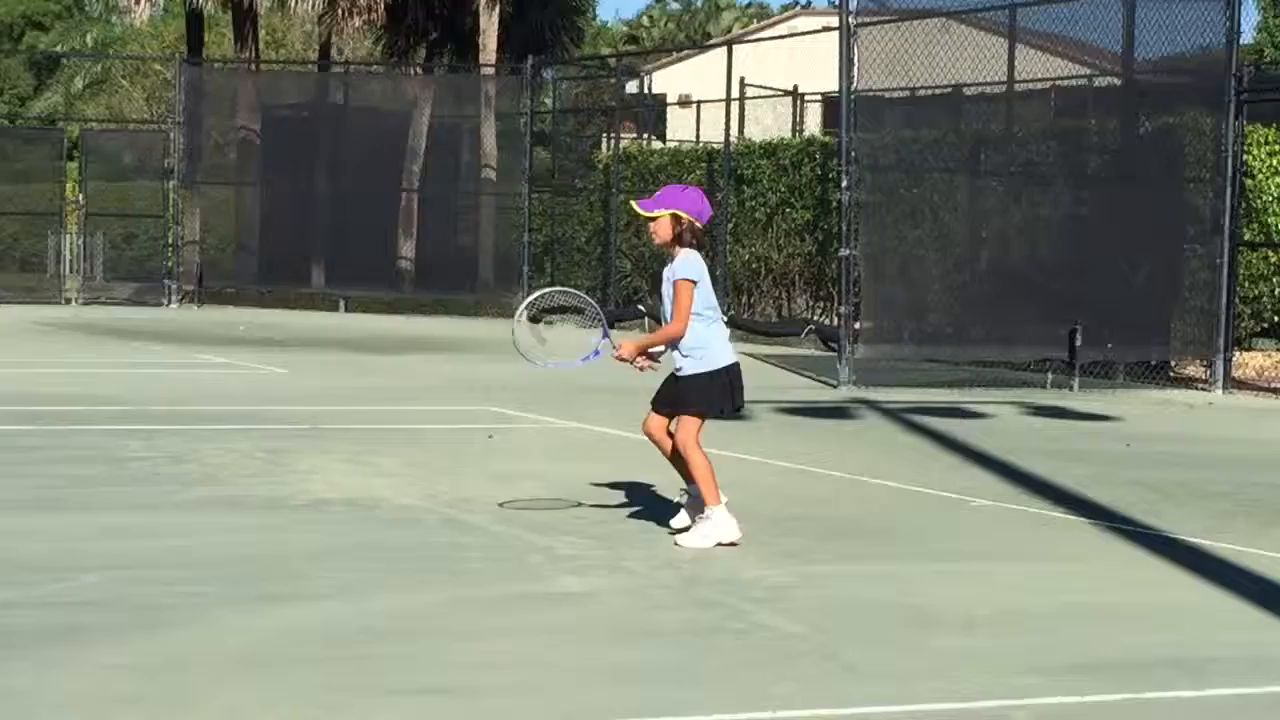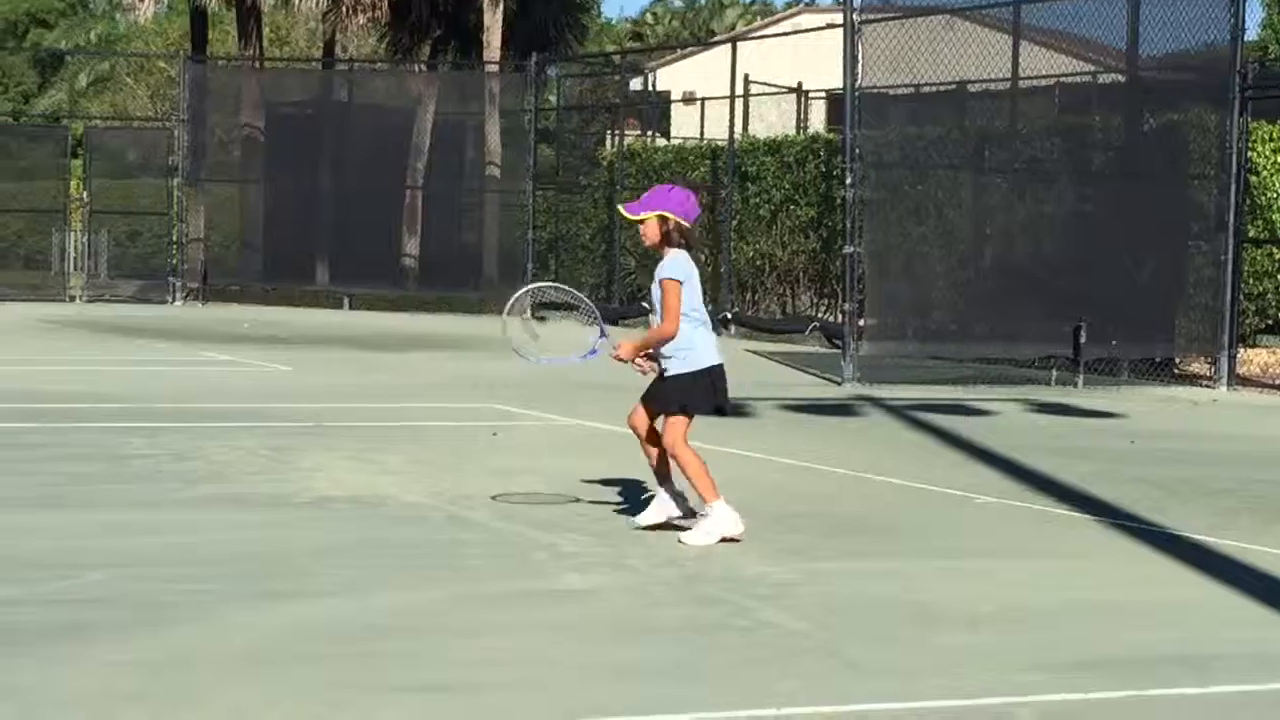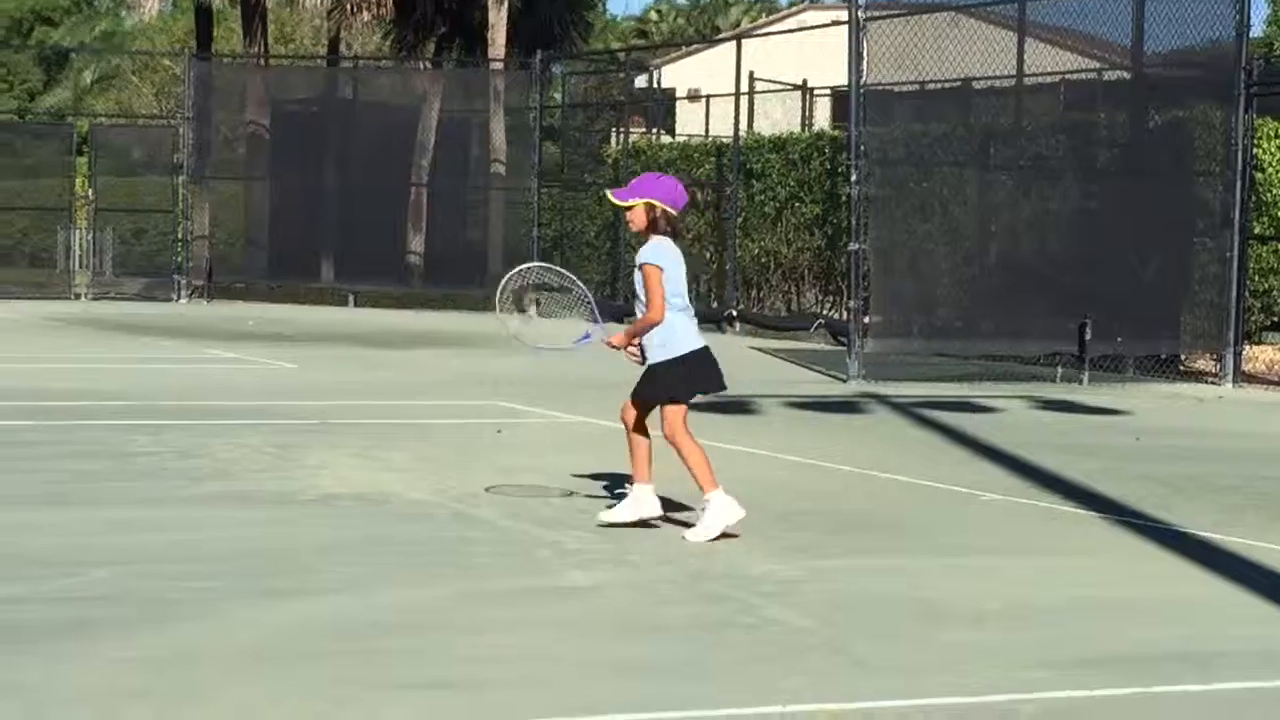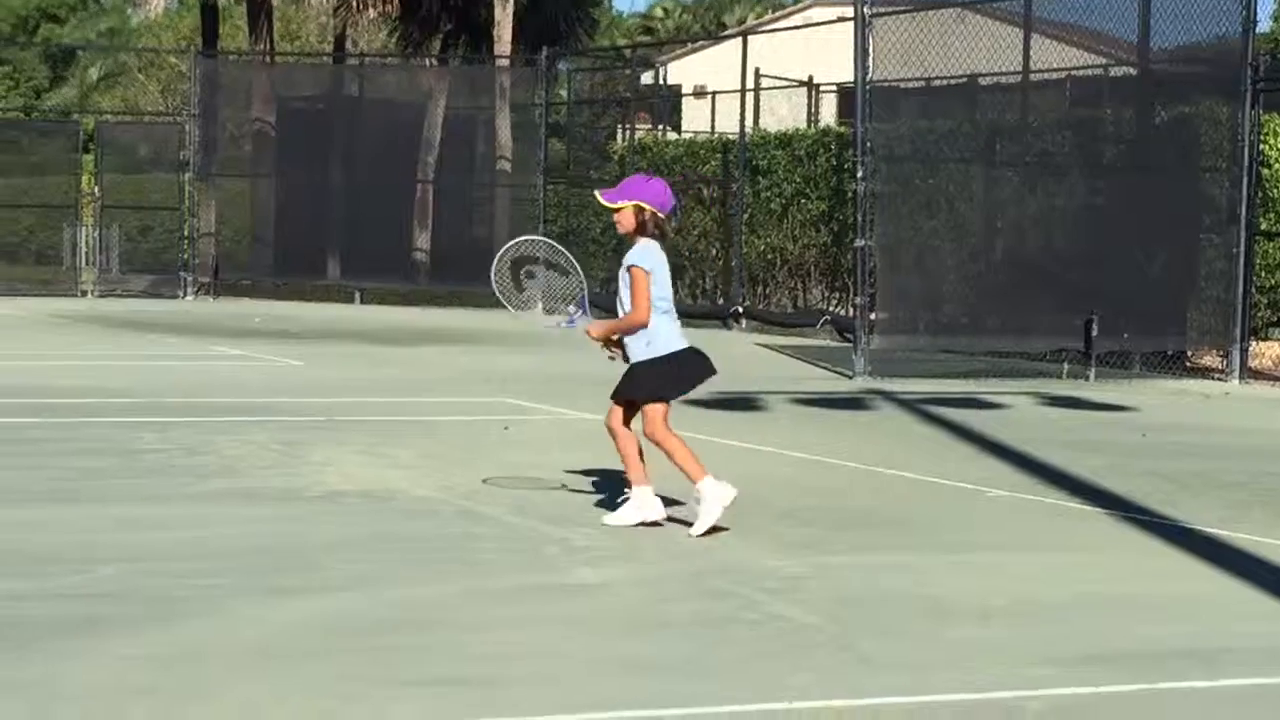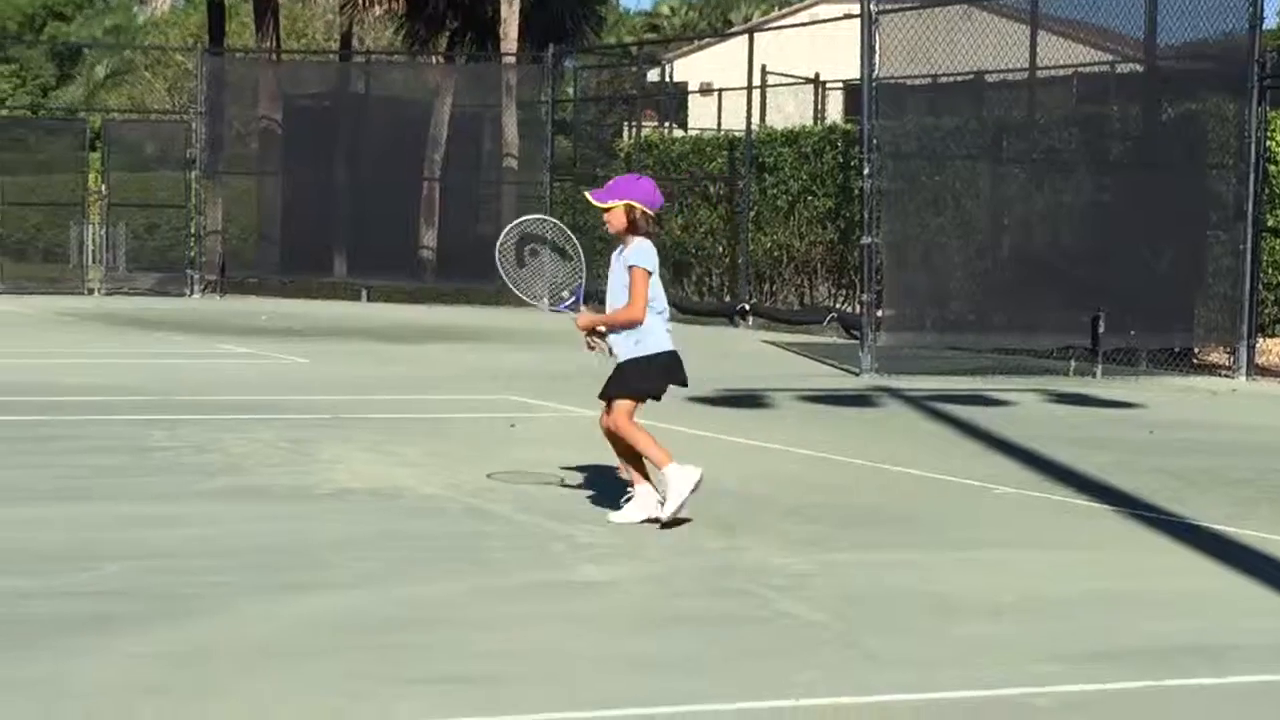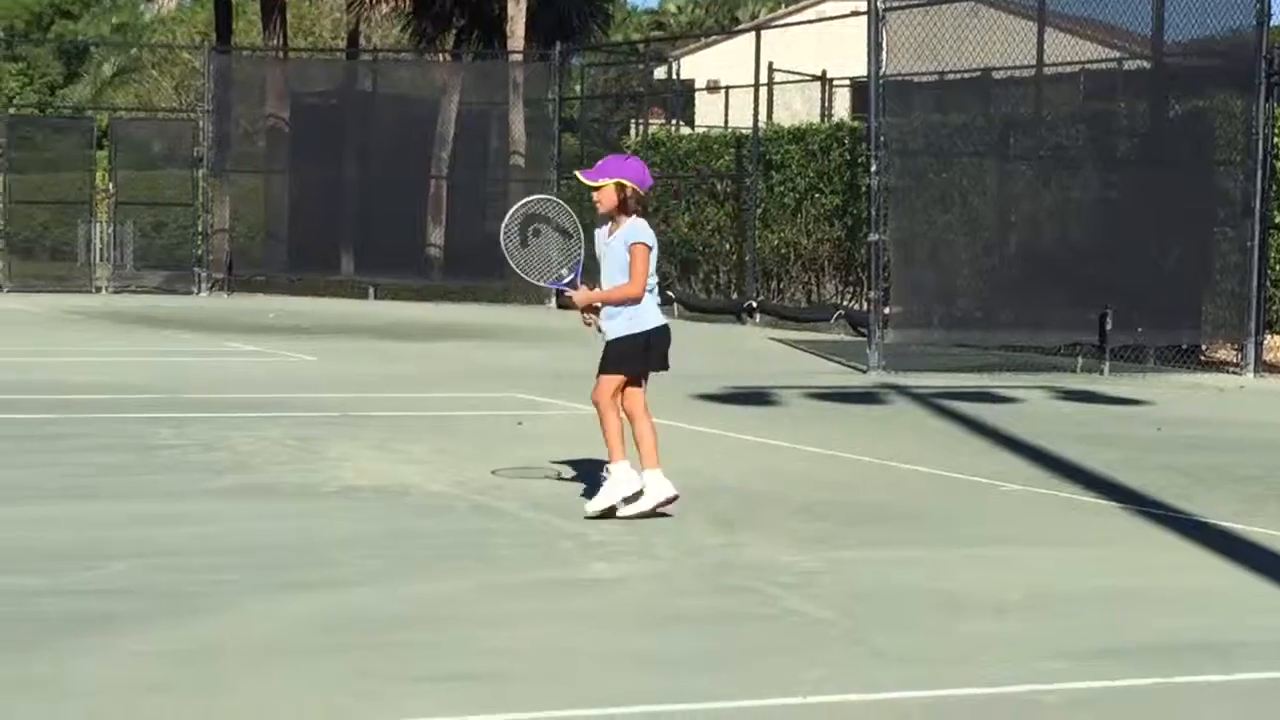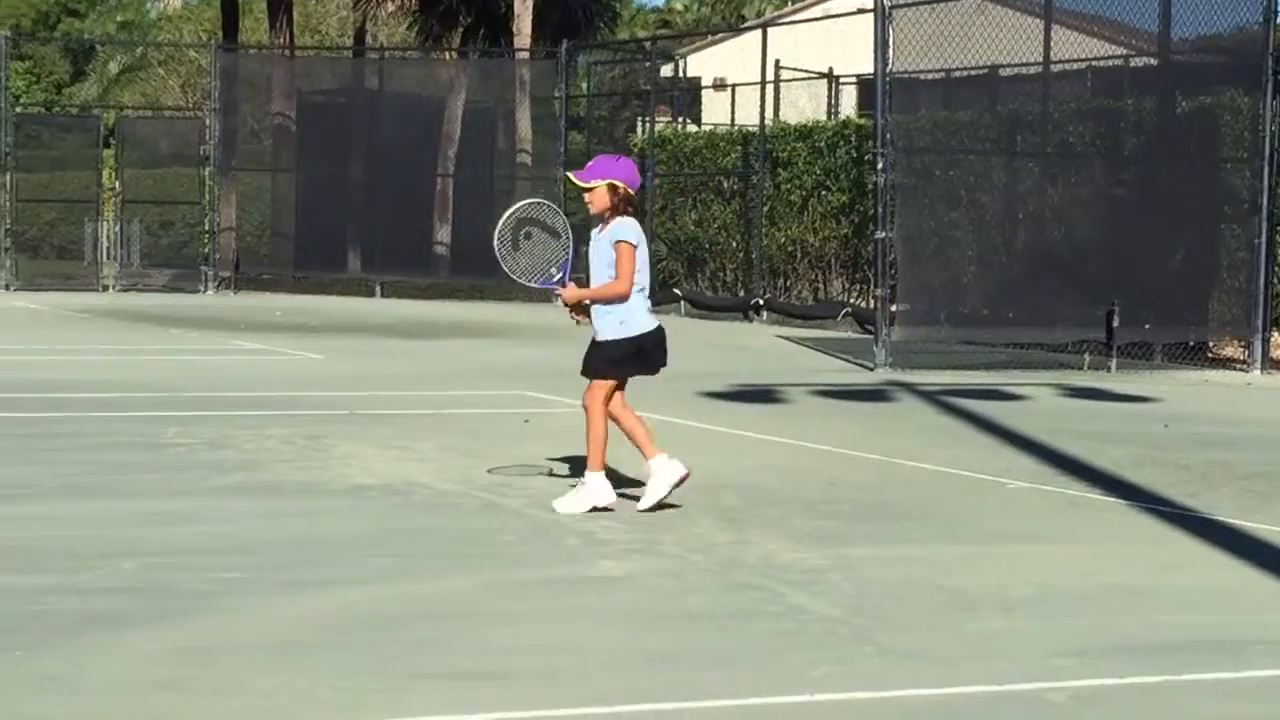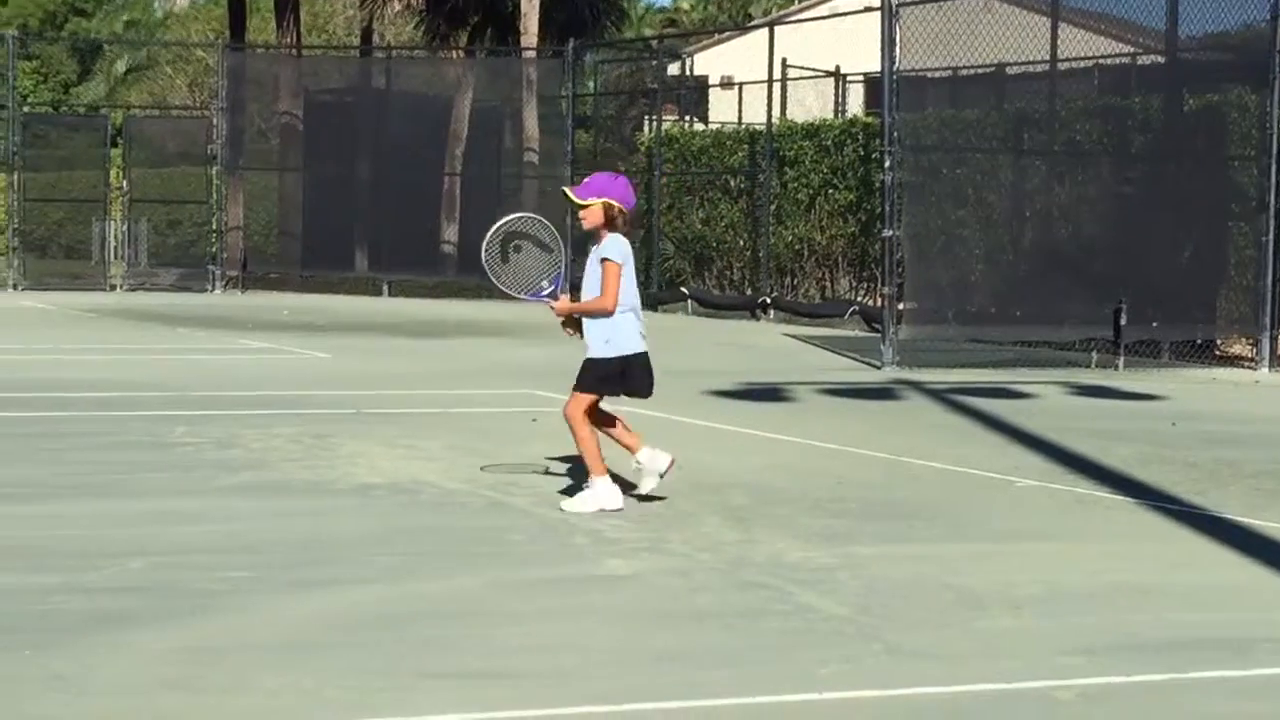
dt=0.1s
person 1, frame 1
left shoulder: (685, 265)
right shoulder: (681, 262)
left elbow: (677, 327)
left wrist: (636, 347)
right wrist: (651, 352)
left hip: (707, 368)
right hip: (691, 367)
left knee: (686, 441)
right knee: (655, 427)
left ankle: (720, 519)
right ankle: (703, 495)
person 1, frame 2
left shoulder: (671, 267)
right shoulder: (675, 263)
left elbow: (670, 327)
left wrist: (636, 347)
right wrist: (650, 354)
left hip: (694, 367)
right hip: (682, 366)
left knee: (675, 442)
right knee: (639, 420)
left ankle: (720, 514)
right ankle: (668, 497)
person 1, frame 3
left shoulder: (651, 252)
right shoulder: (663, 250)
left elbow: (655, 313)
left wrist: (626, 337)
right wrist: (637, 340)
left hip: (677, 355)
right hip: (668, 355)
left knee: (674, 429)
right knee: (631, 416)
left ankle: (720, 505)
right ankle: (643, 496)
person 1, frame 4
left shoulder: (638, 255)
right shoulder: (647, 252)
left elbow: (641, 315)
left wrist: (606, 330)
right wrist: (618, 338)
left hip: (659, 355)
right hip: (650, 355)
left knee: (655, 429)
right knee: (616, 420)
left ankle: (711, 490)
right ankle: (643, 499)
person 1, frame 5
left shoulder: (639, 254)
right shoulder: (621, 252)
left elbow: (636, 312)
left wrist: (595, 322)
right wrist: (602, 328)
left hip: (648, 352)
right hip: (633, 353)
left knee: (618, 419)
right knee: (610, 421)
left ankle: (676, 471)
right ankle: (646, 495)
person 1, frame 6
left shoulder: (638, 231)
right shoulder: (604, 232)
left elbow: (635, 289)
left wrist: (591, 298)
right wrist: (592, 300)
left hip: (639, 330)
right hip: (623, 332)
left knee: (605, 395)
right knee: (632, 404)
left ankle: (619, 474)
right ankle: (654, 482)
person 1, frame 7
left shoulder: (624, 229)
right shoulder: (599, 232)
left elbow: (623, 286)
left wrist: (579, 296)
right wrist: (585, 304)
left hip: (628, 333)
right hip: (613, 333)
left knee: (595, 400)
right knee: (612, 403)
left ankle: (594, 482)
right ankle: (661, 466)
person 1, frame 8
left shoulder: (613, 247)
right shoulder: (599, 246)
left elbow: (608, 303)
left wrist: (570, 308)
right wrist: (577, 320)
left hip: (616, 349)
right hip: (606, 347)
left knee: (575, 410)
right knee: (589, 411)
left ankle: (601, 487)
right ankle: (648, 456)
